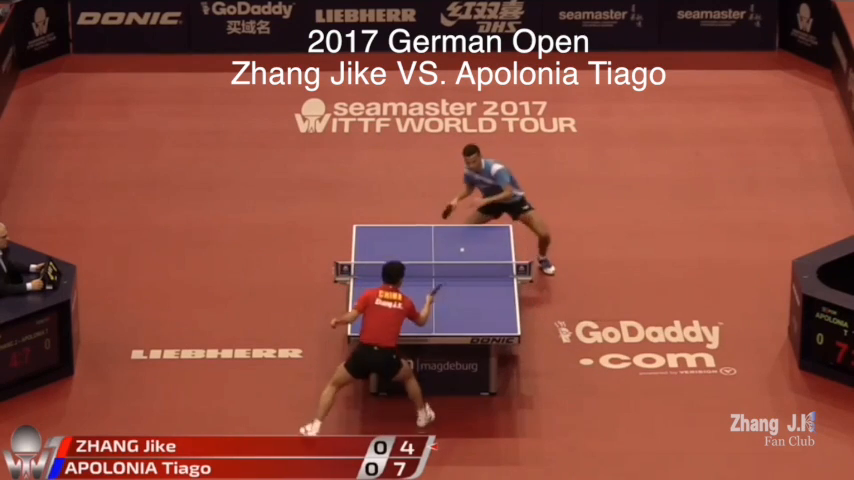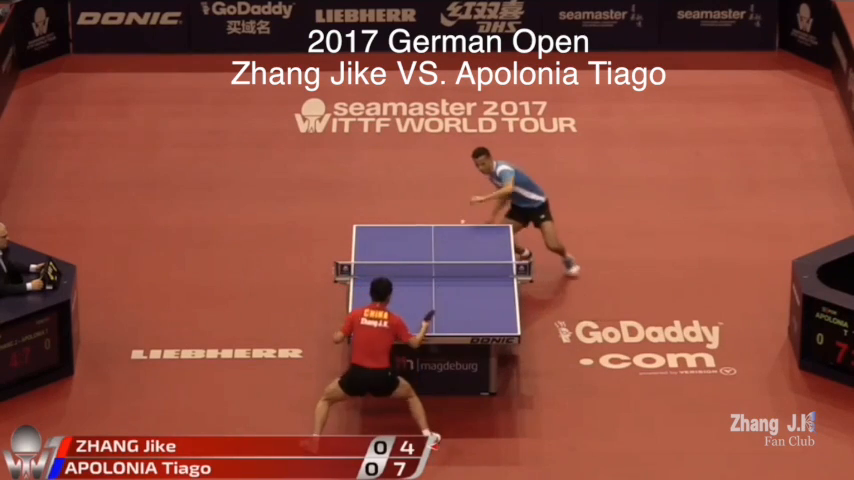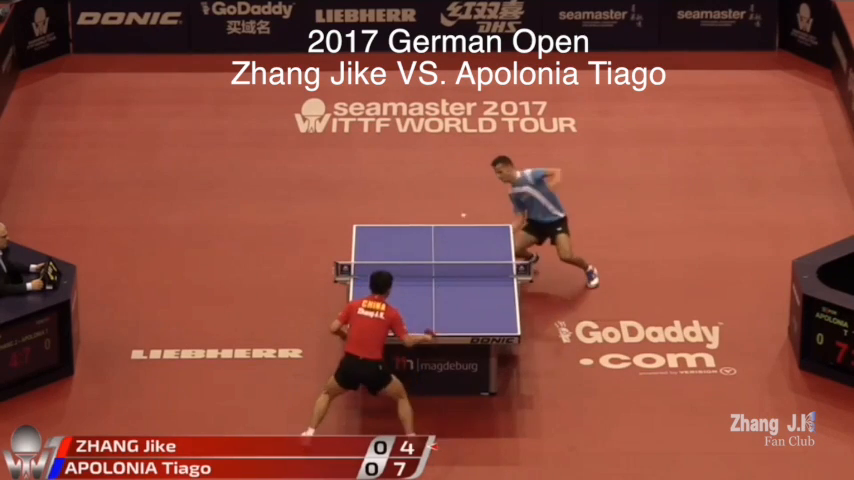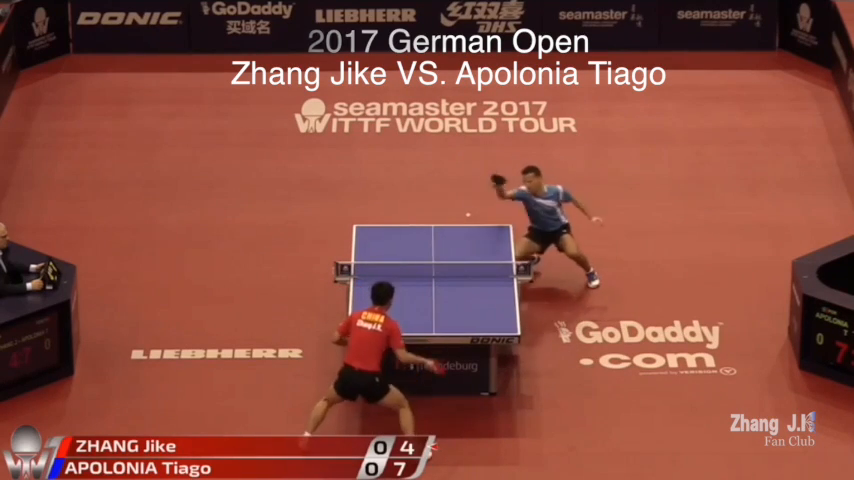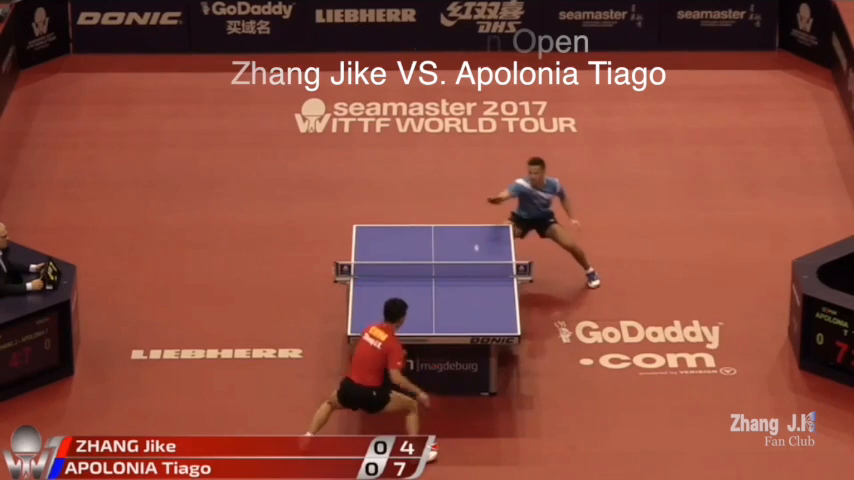
dt=0.2s
person 1, frame 1
left shoulder: (370, 295)
right shoulder: (406, 302)
left elbow: (350, 318)
right elbow: (422, 321)
left wrist: (337, 320)
right wrist: (429, 302)
left hip: (364, 353)
right hip: (387, 356)
left knee: (333, 385)
right knee: (409, 377)
left ankle: (315, 427)
right ankle: (423, 414)
person 1, frame 2
left shoulder: (356, 315)
right shoulder: (394, 321)
left elbow: (337, 338)
right elbow: (414, 343)
left wrist: (334, 337)
right wrist: (425, 328)
left hip: (357, 374)
right hip: (381, 376)
left knee: (325, 398)
right knee: (411, 395)
left ankle: (316, 438)
right ankle: (427, 435)
person 1, frame 3
left shoulder: (354, 306)
right shoulder: (392, 313)
left elbow: (334, 328)
right elbow: (407, 341)
right wrist: (425, 337)
left hip: (350, 364)
right hip: (373, 368)
left knee: (327, 394)
right knee: (402, 397)
left ankle: (309, 433)
person 1, frame 4
left shoulder: (355, 317)
right shoulder: (390, 325)
left elbow: (336, 339)
right elbow: (403, 357)
right wrist: (425, 361)
left hip: (348, 375)
right hip: (371, 379)
left knee: (326, 401)
right knee: (403, 406)
left ankle: (306, 437)
person 1, frame 5
left shoulder: (370, 329)
right shoulder: (394, 345)
right elbow: (396, 378)
right wrist: (419, 393)
left hip: (349, 387)
right hip: (371, 395)
left knee: (329, 403)
right knee: (412, 406)
left ankle: (308, 438)
person 2, frame 1
left shoulder: (496, 169)
right shoulder: (469, 172)
left elbow: (508, 193)
right elbow: (470, 188)
left wrist: (486, 200)
right wrist: (456, 199)
left hip: (514, 200)
left knee: (544, 234)
left ankle: (543, 259)
person 2, frame 2
left shoulder: (503, 171)
right shoulder: (492, 176)
left elbow: (509, 190)
left wrist: (483, 199)
right wrist: (493, 214)
left hip: (537, 205)
right hip: (519, 206)
left knee: (552, 245)
left ankle: (567, 259)
right ankle: (524, 253)
person 2, frame 3
left shoulder: (529, 176)
right shoulder: (513, 193)
left elbow: (555, 171)
right elbow: (521, 218)
left wrist: (554, 181)
left hip: (556, 220)
right hip: (536, 222)
left knee: (566, 256)
left ankle: (589, 269)
right ankle: (531, 258)
person 2, frame 4
left shoulder: (557, 191)
right shoulder: (524, 193)
left elbow: (574, 202)
right elbow: (505, 195)
left wrist: (591, 217)
right wrist: (500, 188)
left hip: (560, 228)
right hip: (538, 231)
left knee: (574, 253)
right knee: (516, 256)
left ankle: (590, 272)
right ankle: (533, 259)
person 2, frame 5
left shoulder: (554, 184)
right shoulder: (522, 185)
left elbow: (563, 199)
right elbow: (505, 194)
left wrist: (571, 218)
right wrist: (497, 198)
left hip: (544, 217)
right hip: (522, 218)
left knee: (570, 245)
left ankle: (590, 272)
